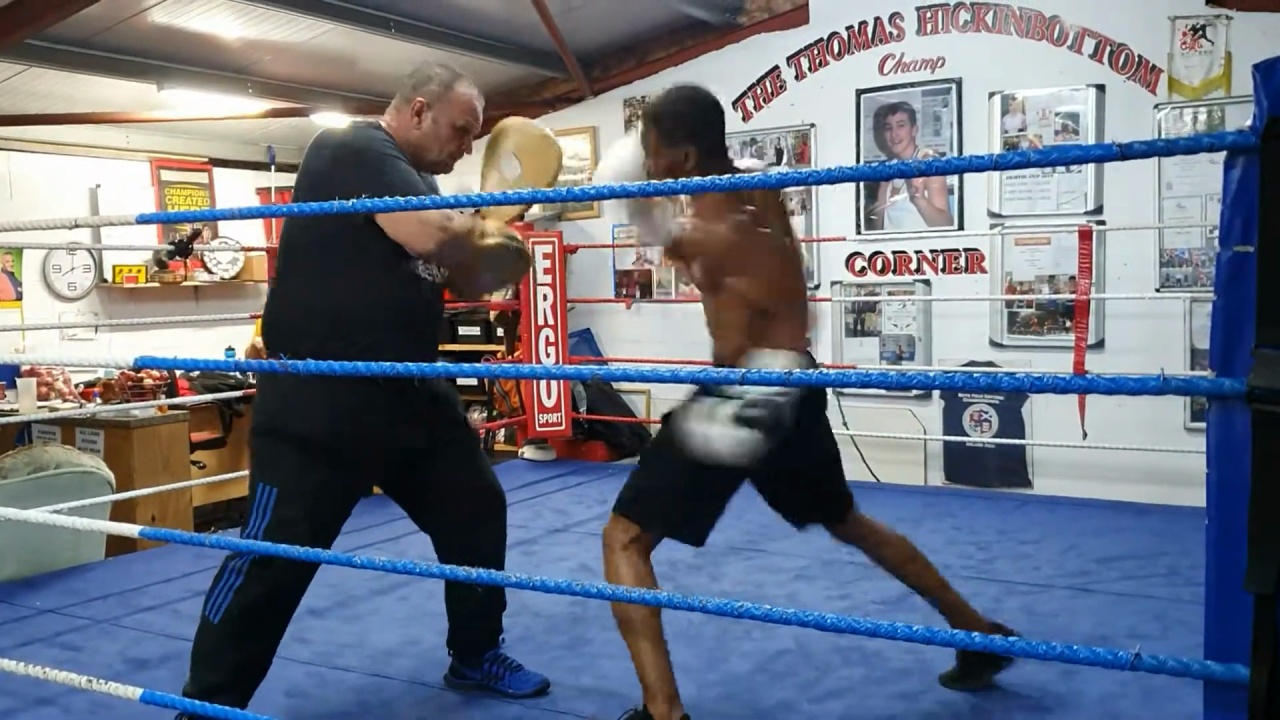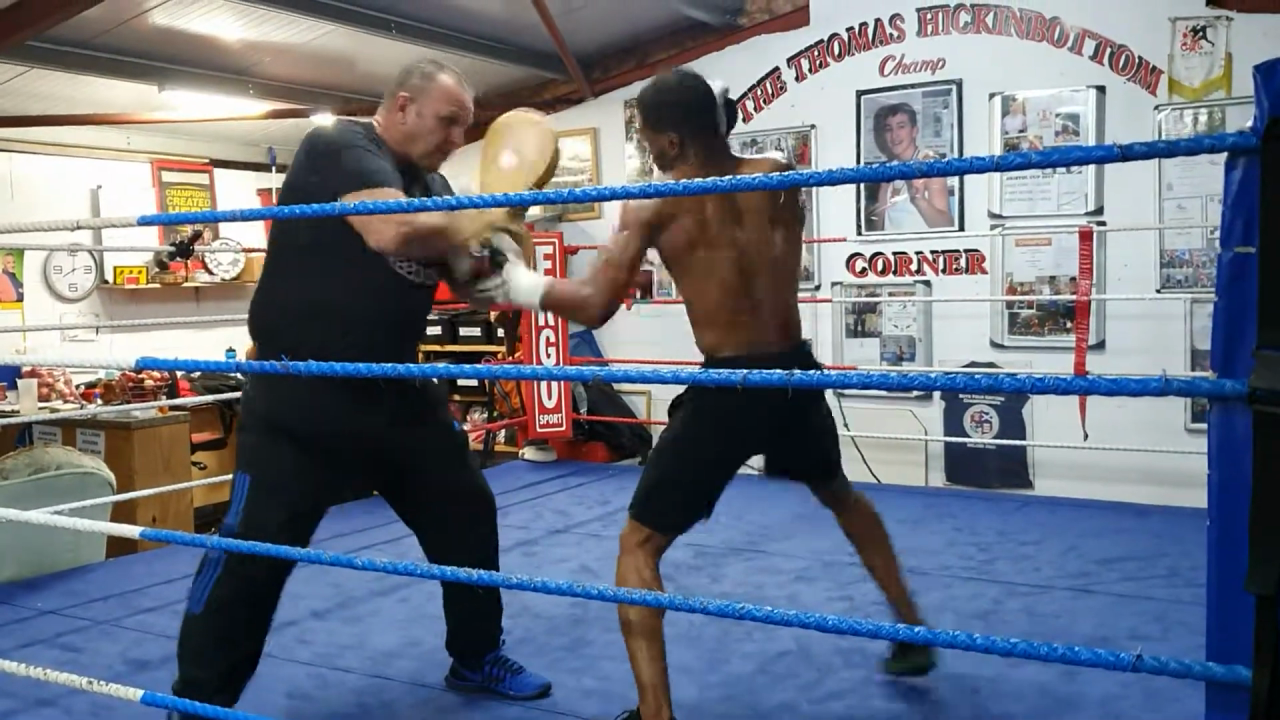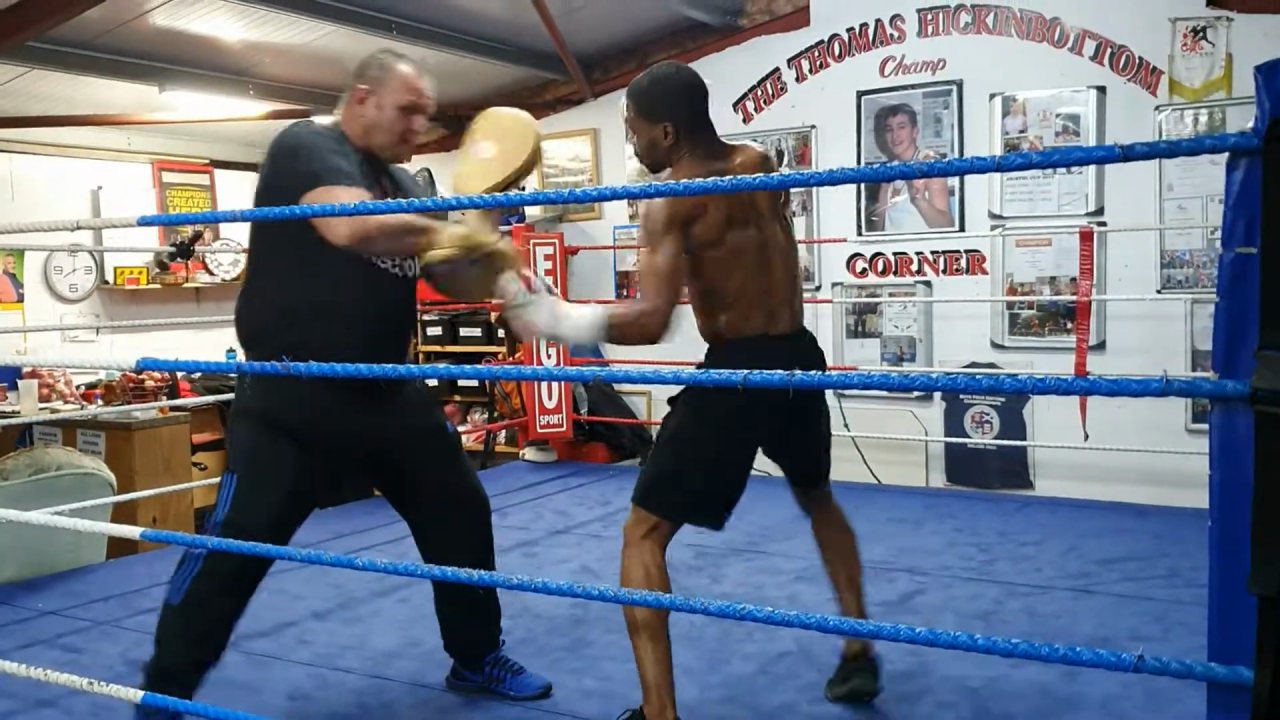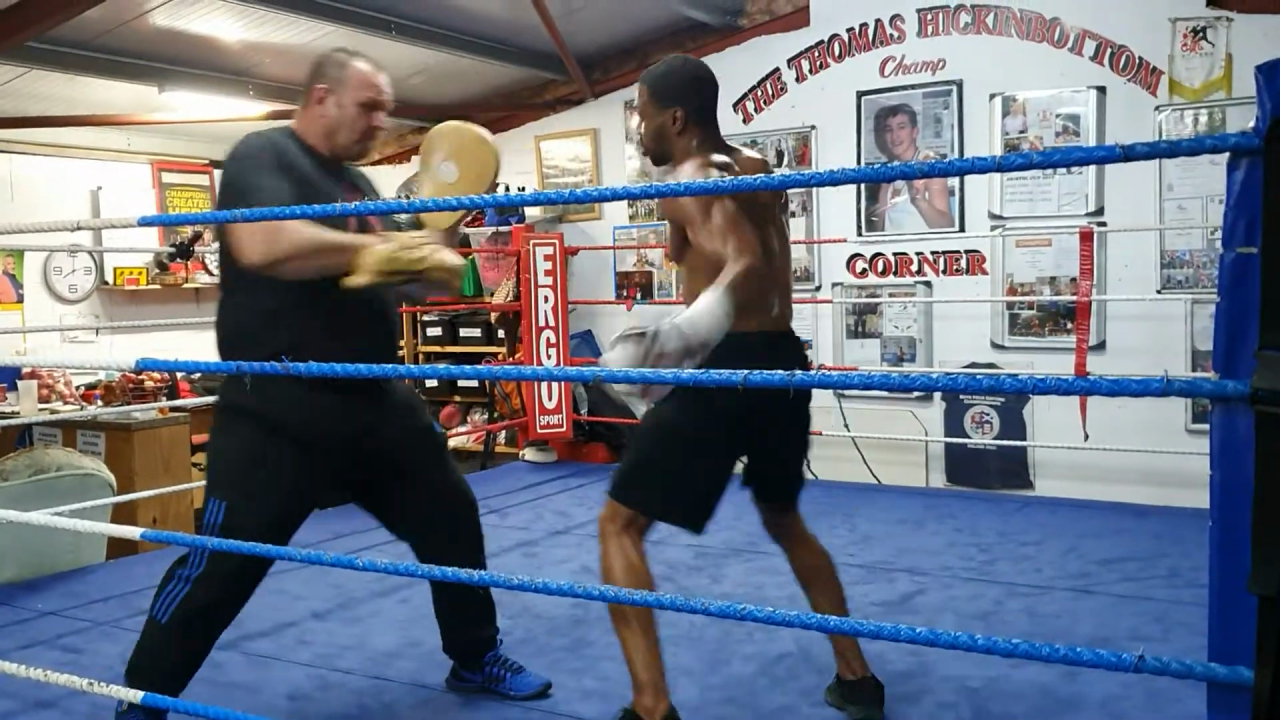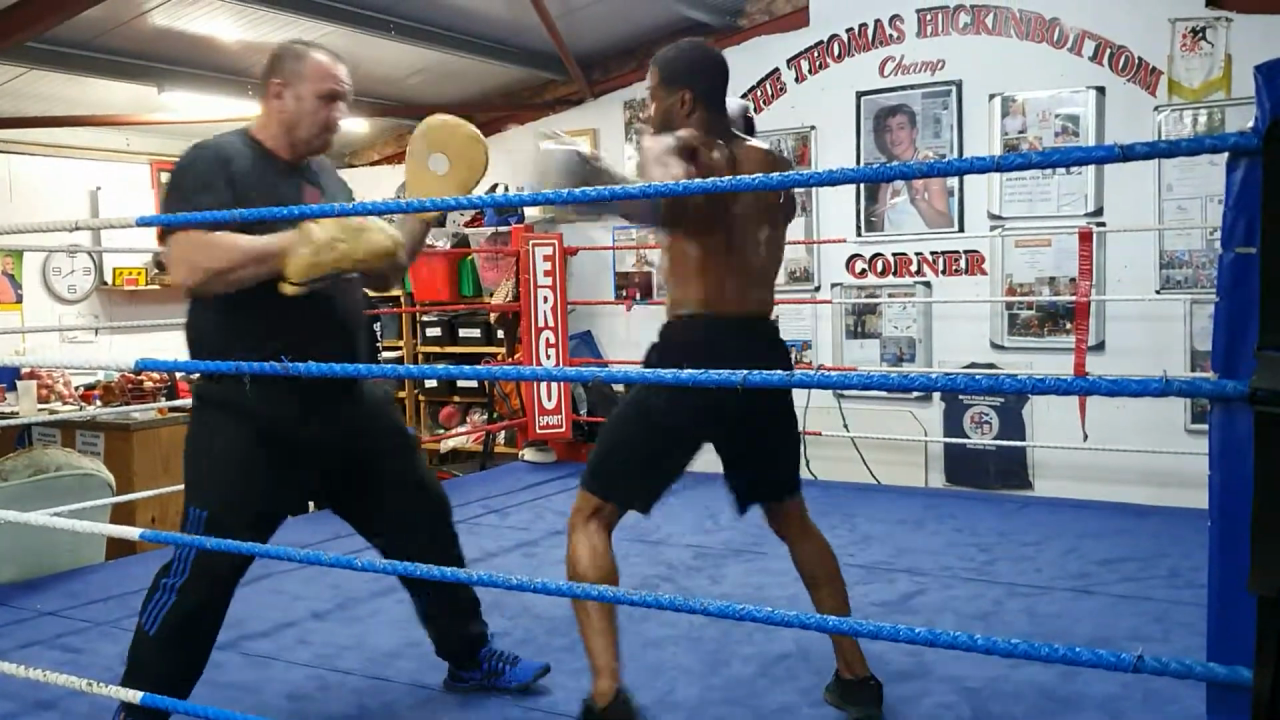
dt=0.1s
person 1, frame 1
left shoulder: (413, 175)
right shoulder: (353, 150)
left elbow: (457, 276)
right elbow: (432, 236)
left wrist: (493, 225)
right wrist: (483, 234)
left hip: (405, 389)
right hip: (319, 394)
left knee: (478, 508)
right knee: (277, 551)
left ankle: (476, 655)
person 1, frame 2
left shoulder: (428, 185)
right shoulder: (339, 146)
left elbow: (464, 272)
right elbow: (392, 232)
left wrist: (501, 212)
right wrist: (465, 228)
left hip: (392, 392)
right hip: (299, 394)
left knee: (466, 512)
right knee: (252, 548)
left ankle: (477, 658)
person 1, frame 3
left shoulder: (400, 181)
right shoulder: (306, 146)
right elbow: (352, 228)
left wrist: (475, 220)
right wrist: (440, 234)
left hip: (388, 391)
right hip: (294, 393)
left knee: (461, 511)
right knee: (235, 543)
left ankle: (477, 657)
person 1, frame 4
left shoulder: (357, 185)
right shoulder: (264, 157)
right elbow: (266, 244)
right wrist: (377, 249)
left hip: (374, 397)
right hip: (277, 404)
left knee: (448, 517)
right knee: (223, 561)
left ankle: (476, 658)
person 1, frame 5
left shoulder: (327, 178)
right shoulder: (213, 164)
left elbow: (378, 273)
right elbow: (192, 266)
left wrist: (423, 215)
right wrist: (305, 244)
left hip: (343, 399)
right hip: (249, 409)
left knee: (423, 518)
right knee: (206, 565)
left ankle: (469, 655)
person 2, frame 1
left shoulder: (732, 225)
right shoulder: (734, 199)
left elbow: (789, 327)
right elbow: (686, 249)
left wrist: (761, 403)
left hip: (759, 403)
right hip: (781, 397)
left knee: (624, 539)
right knee: (849, 521)
right ankle: (980, 635)
person 2, frame 2
left shoulder: (657, 204)
right shoulder: (777, 180)
left elbow: (593, 304)
left wrist: (516, 281)
left hip: (728, 390)
right hip: (796, 376)
left knee: (639, 545)
right knee: (838, 493)
right ankle: (908, 628)
person 2, frame 3
left shoulder: (669, 201)
right shoulder: (760, 166)
left elbow: (649, 322)
left wrist: (555, 318)
left hip: (737, 376)
right hip: (799, 363)
left knee: (643, 534)
right knee: (817, 502)
right ankle: (858, 652)
person 2, frame 4
left shoulder: (691, 178)
right shoulder: (756, 166)
left elbow: (745, 269)
left wrist: (679, 330)
left hip: (725, 368)
right hip: (783, 364)
left knee: (619, 527)
right knee: (788, 526)
person 2, frame 5
left shoulder: (674, 147)
right shoulder: (772, 163)
left elbow: (668, 197)
left wrist: (590, 180)
left hip: (691, 354)
right hip: (760, 353)
left knee: (589, 516)
right knee: (789, 515)
